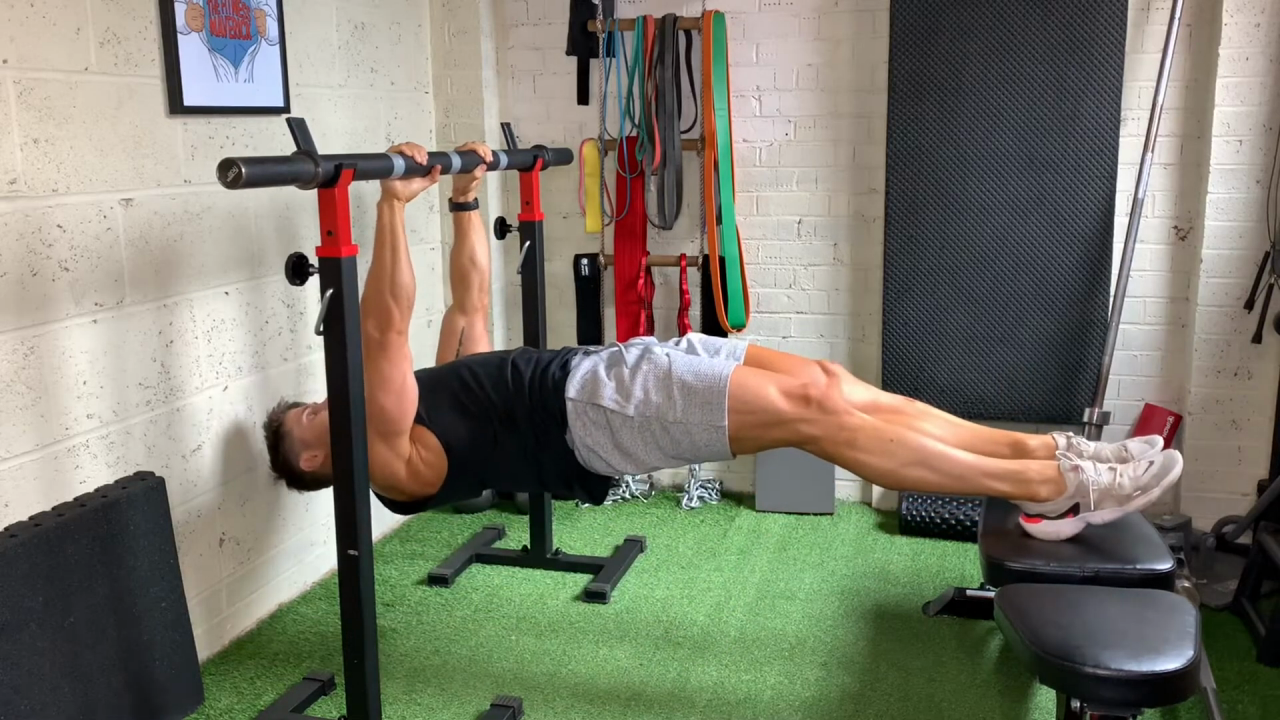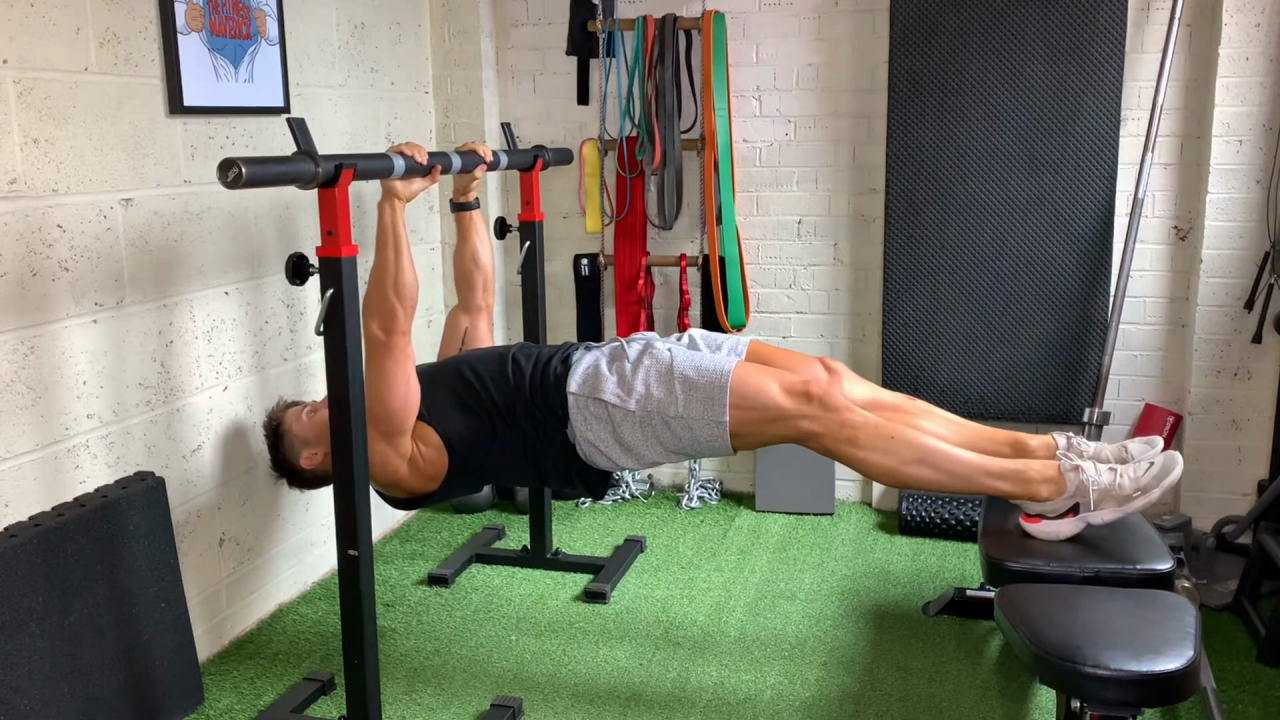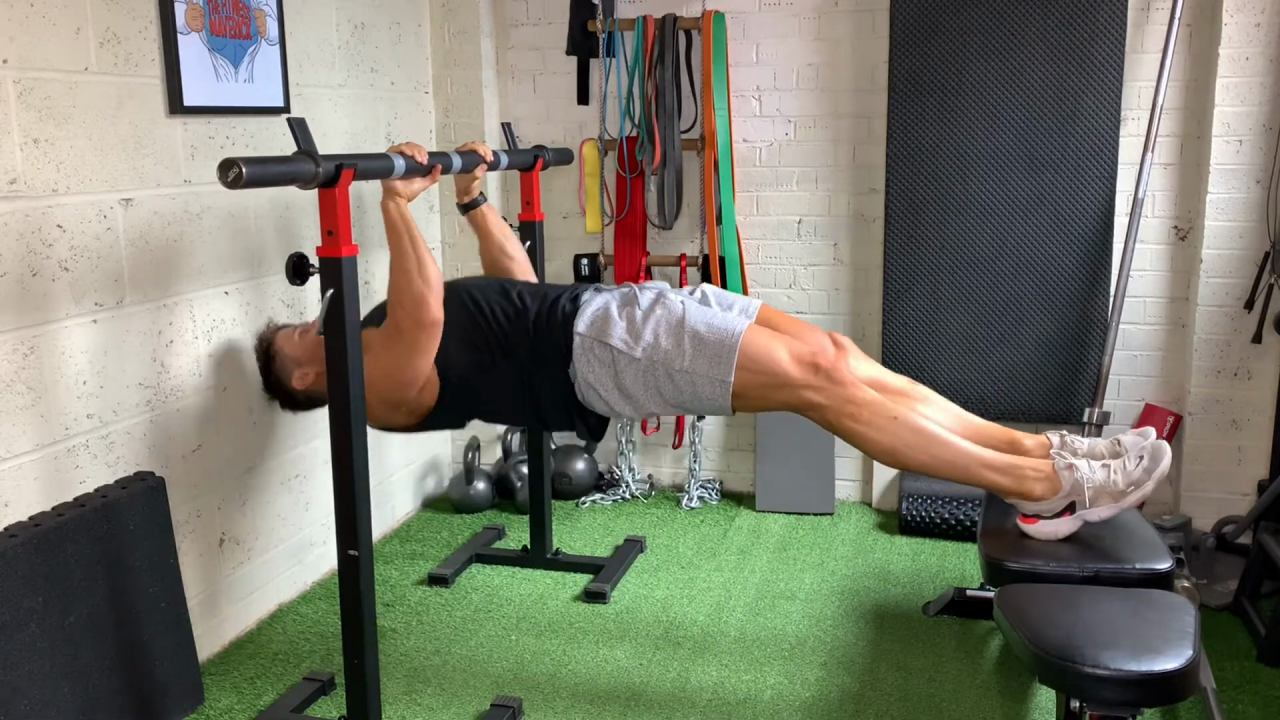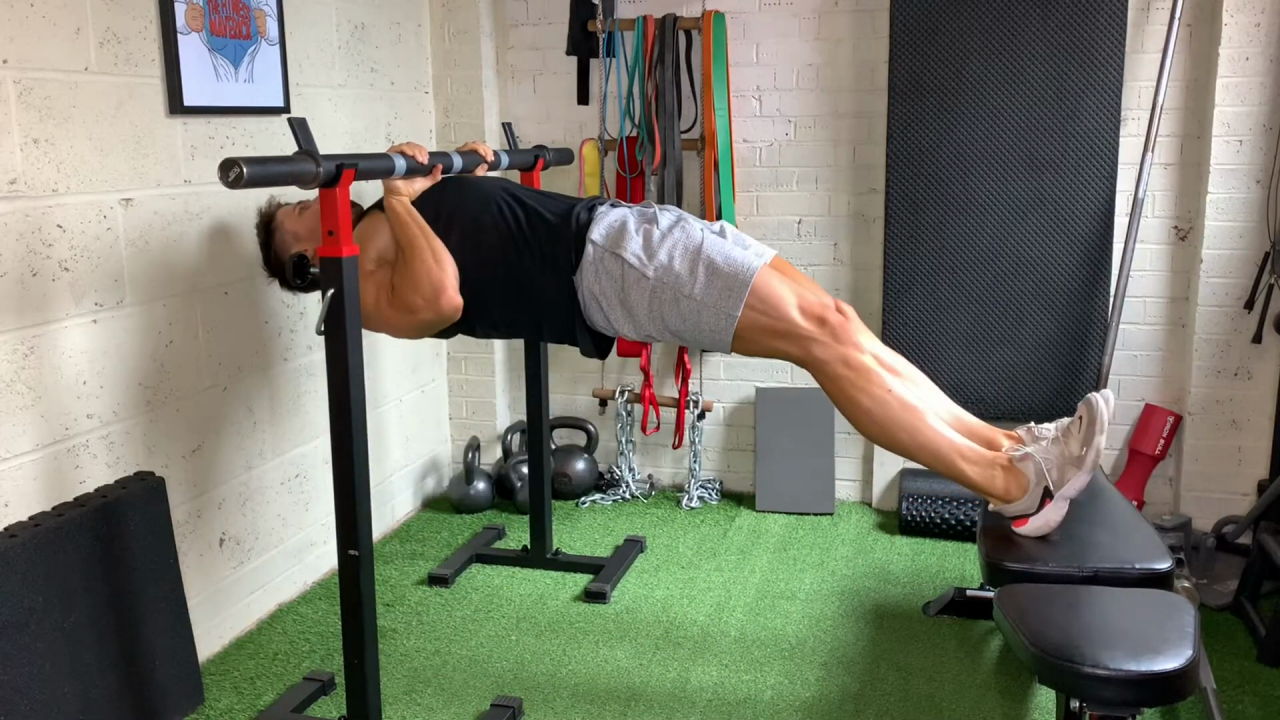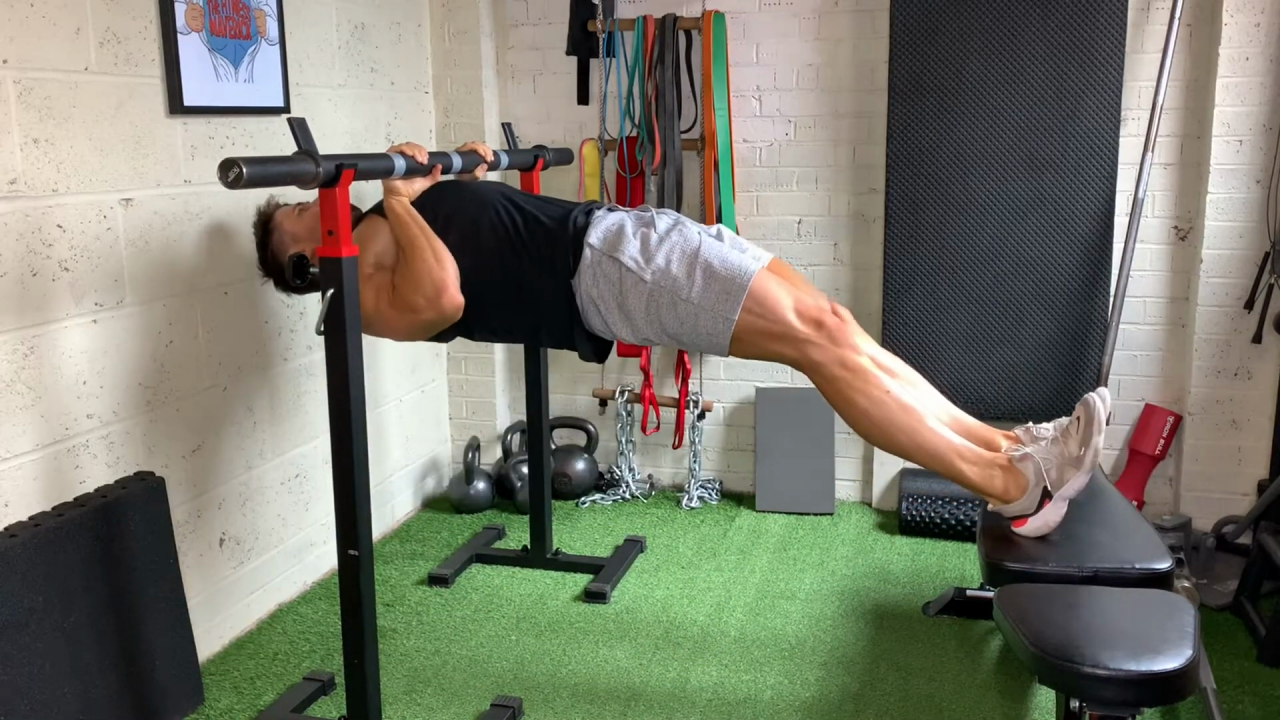
dt=0.5s
person 1, frame 1
left shoulder: (436, 392)
right shoulder: (391, 458)
left elbow: (469, 307)
right elbow: (383, 327)
left wrist: (465, 201)
right wrist: (391, 205)
left hip: (611, 369)
right hip: (596, 408)
left knee: (826, 385)
right knee: (812, 410)
left ankle: (1044, 453)
right ankle: (1056, 489)
person 1, frame 2
left shoulder: (434, 391)
right shoulder: (392, 455)
left elbow: (474, 301)
right elbow: (386, 325)
left wrist: (467, 199)
right wrist: (393, 203)
left hip: (609, 364)
right hip: (598, 404)
left knee: (827, 382)
right knee: (813, 405)
left ankle: (1042, 451)
right ankle: (1054, 488)
person 1, frame 3
left shoulder: (391, 339)
right shoulder: (382, 387)
left elbow: (518, 281)
right elbow: (424, 319)
left wrist: (471, 199)
right wrist: (394, 208)
left hip: (610, 308)
right hip: (598, 347)
left knee: (833, 359)
right knee: (818, 379)
left ankle: (1034, 448)
right ankle: (1048, 486)
person 1, frame 4
left shoulder: (388, 229)
right shoulder: (372, 288)
right elbow: (441, 295)
left wrist: (469, 180)
right wrist: (396, 198)
left hip: (621, 230)
right hip: (605, 268)
left knee: (830, 324)
right knee: (821, 334)
left ankle: (1005, 444)
right ankle: (1014, 484)
person 1, frame 5
left shoulder: (388, 234)
right shoulder: (373, 293)
right elbow: (443, 295)
left wrist: (472, 178)
right wrist: (396, 198)
left hip: (619, 232)
right hip: (602, 271)
left knee: (827, 326)
right knee: (816, 336)
left ankle: (1005, 443)
right ankle: (1015, 485)
